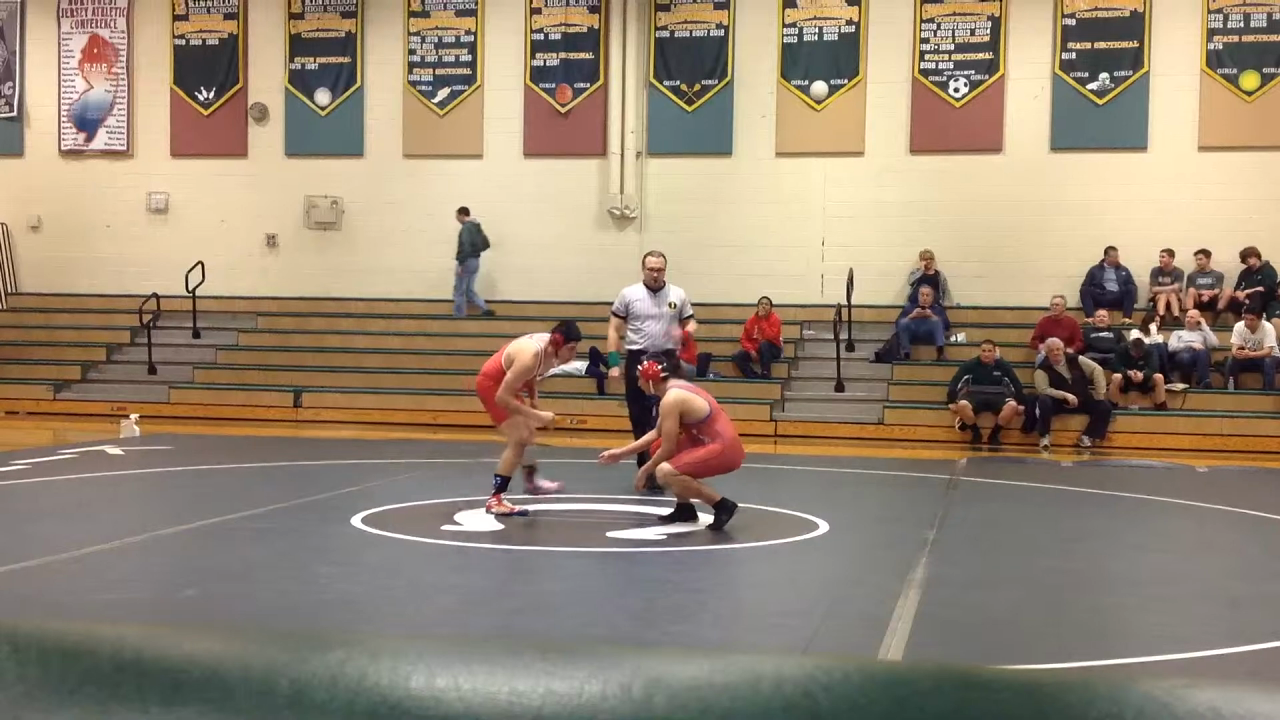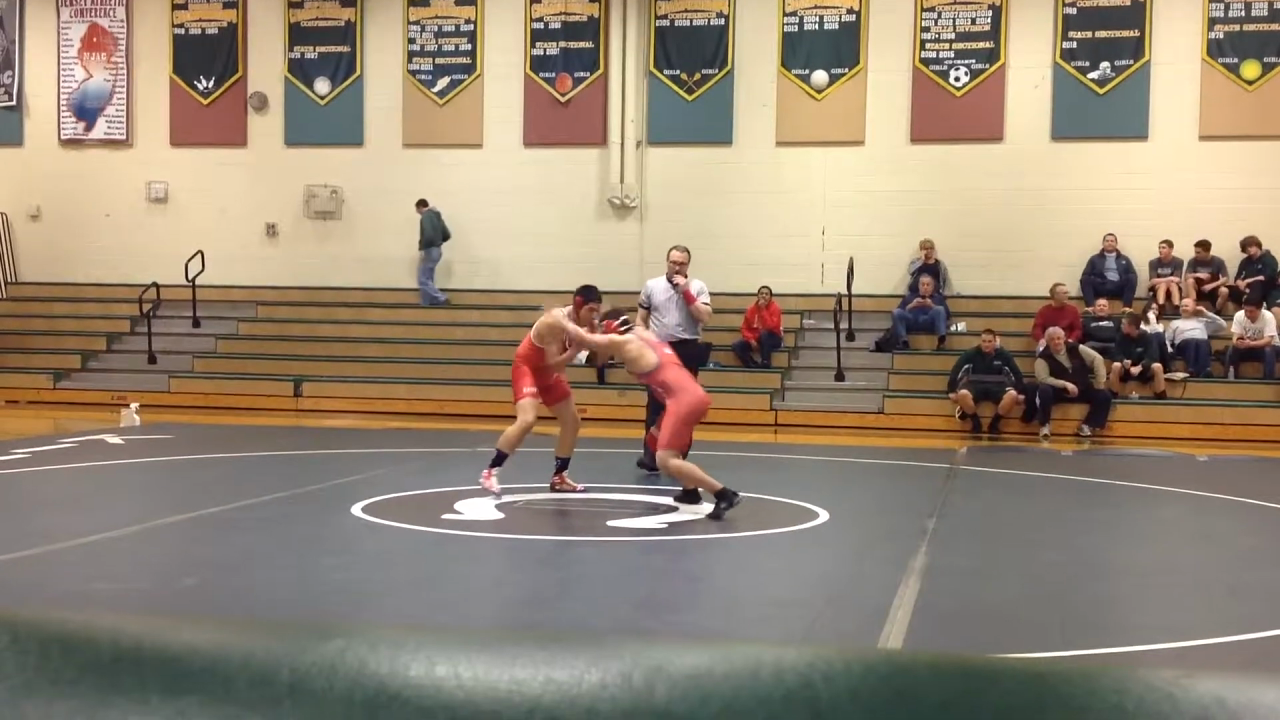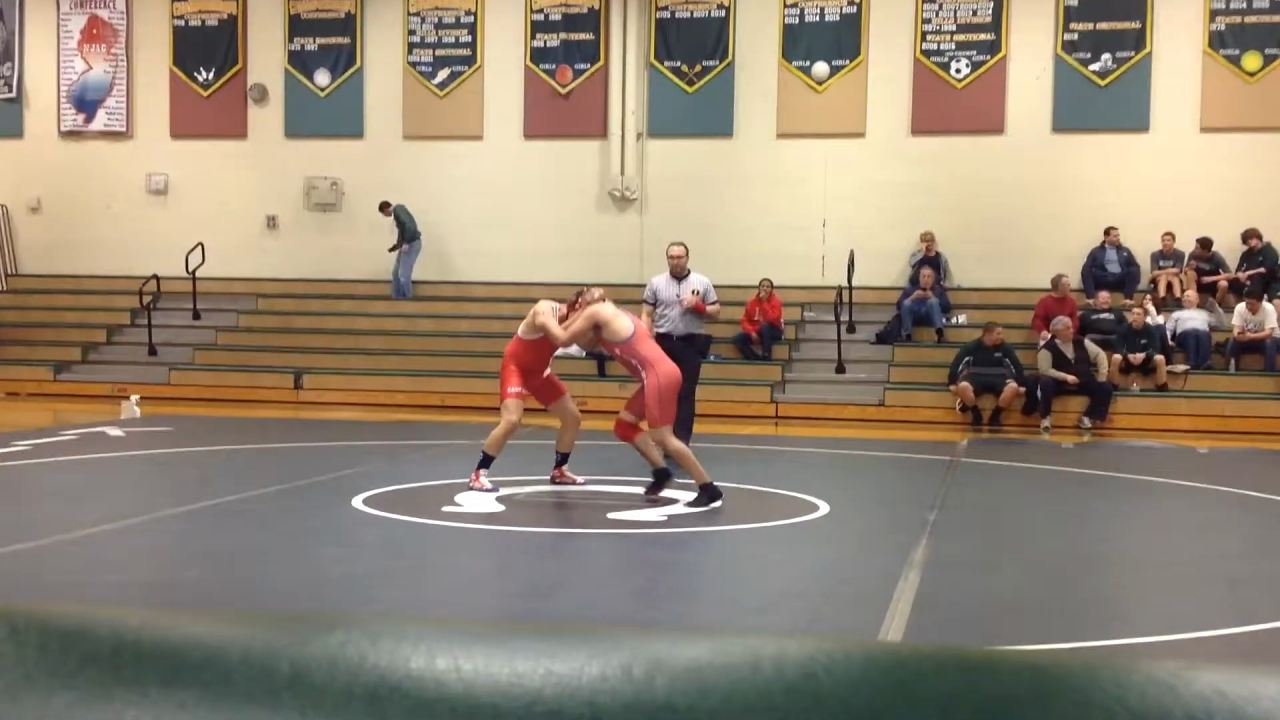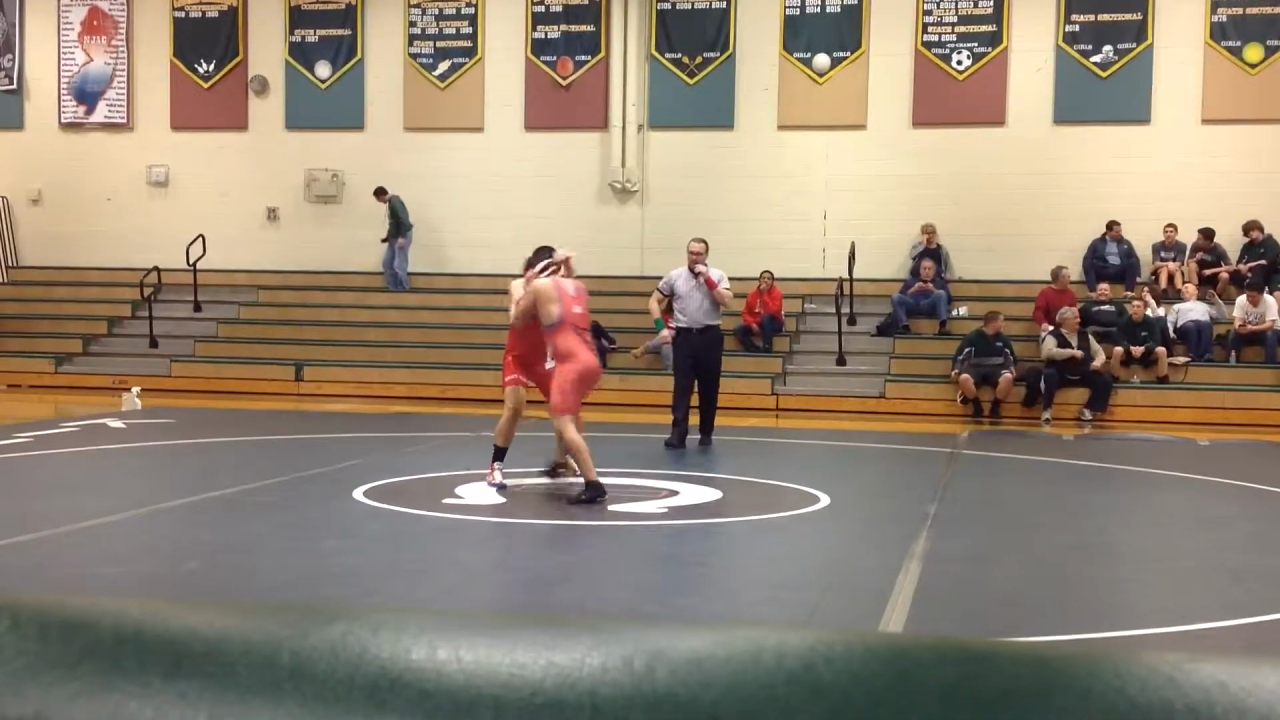
dt=0.7s
person 1, frame 1
left shoulder: (678, 295)
right shoulder: (628, 294)
left elbow: (692, 325)
right elbow: (614, 330)
left wrist: (684, 333)
right wrist: (613, 362)
left hip: (666, 360)
right hip: (637, 360)
right knee: (639, 419)
person 1, frame 2
left shoulder: (697, 287)
right shoulder: (651, 286)
left elbow: (705, 318)
right elbow: (641, 320)
left wrist: (686, 292)
left hip: (687, 350)
right knee: (655, 402)
right ankle: (651, 454)
person 1, frame 3
left shoulder: (702, 282)
right shoulder: (656, 283)
left elbow: (716, 312)
right elbow: (646, 315)
left wrist: (697, 306)
left hip: (691, 344)
right hip: (664, 343)
left knee: (686, 394)
left ankle: (681, 442)
person 1, frame 4
left shoulder: (718, 276)
right shoulder: (674, 276)
left elbow: (726, 301)
right elbow: (654, 301)
left wrist: (708, 279)
right wrist: (662, 326)
left hip: (710, 336)
right hip: (684, 336)
left knee: (709, 388)
right knee: (682, 387)
left ankle: (706, 433)
right ankle: (678, 436)
person 2, frame 1
left shoulder: (671, 399)
right shoulder: (676, 390)
left elbow: (668, 448)
right elbow: (657, 433)
left wrist: (644, 471)
right wrist: (622, 452)
left hip: (725, 450)
right hip: (717, 443)
left knee: (664, 472)
right knee: (657, 449)
left ankle: (722, 505)
right ankle: (684, 508)
person 2, frame 2
left shoulder: (621, 342)
right shoulder: (643, 334)
left elbow: (582, 339)
left wrist: (563, 323)
left hip: (685, 400)
right hip: (694, 396)
left knee: (665, 460)
right knee: (654, 441)
left ankle: (724, 495)
right ankle: (691, 491)
person 2, frame 3
left shoulder: (597, 311)
right shoulder: (609, 316)
left elbow: (565, 339)
left hip: (659, 375)
right hip: (658, 376)
left knee: (663, 437)
right knee: (624, 425)
left ankle: (708, 488)
right ankle: (660, 470)
person 2, frame 4
left shoulder: (539, 286)
right shoulder: (577, 285)
left elbow: (518, 322)
left wrist: (518, 302)
left hip: (571, 364)
right hip: (591, 363)
left knee: (564, 424)
right knee: (565, 419)
left ankle: (593, 485)
person 3, frame 1
left shoulder: (551, 348)
right shoulder: (530, 356)
right elbow: (502, 398)
left wrist: (533, 397)
right wrist: (537, 415)
left hip: (505, 383)
right hip: (491, 384)
left knee: (528, 432)
right knee: (519, 438)
left ankle: (532, 480)
right ankle: (496, 500)
person 3, frame 2
left shoulder: (582, 320)
right shoulder: (555, 321)
right elbow: (553, 362)
right wrist: (578, 347)
left hip: (549, 374)
right hip: (527, 368)
left knee: (572, 422)
right knee: (527, 420)
left ankle: (559, 477)
right ankle: (490, 472)
person 3, frame 3
right shoulder: (544, 309)
right elbow: (561, 338)
right wrist: (582, 311)
left hip: (540, 372)
right hip: (515, 368)
left knee: (573, 417)
right knee: (511, 421)
left ankle: (559, 470)
right ankle: (479, 473)
person 3, frame 4
right shoulder: (517, 287)
right elbow: (517, 321)
left hip: (545, 360)
right hip: (518, 358)
right knee: (513, 409)
left ankle: (562, 460)
right ankle: (495, 467)
